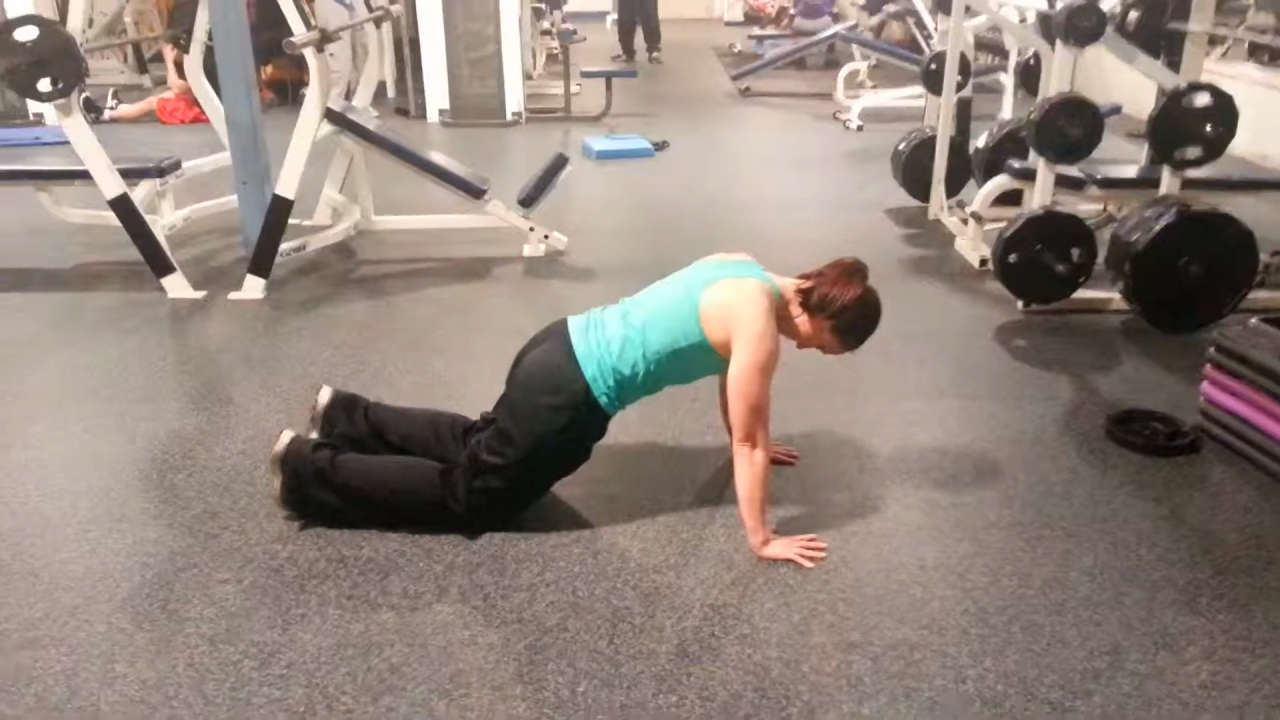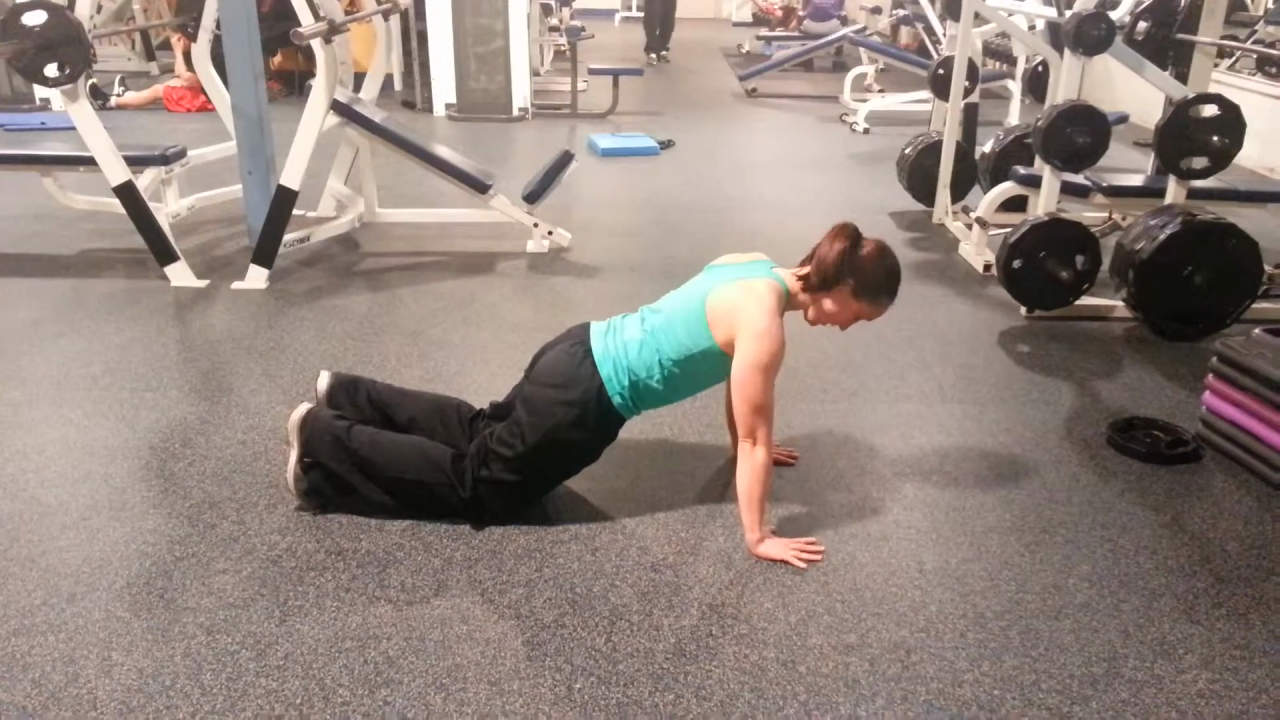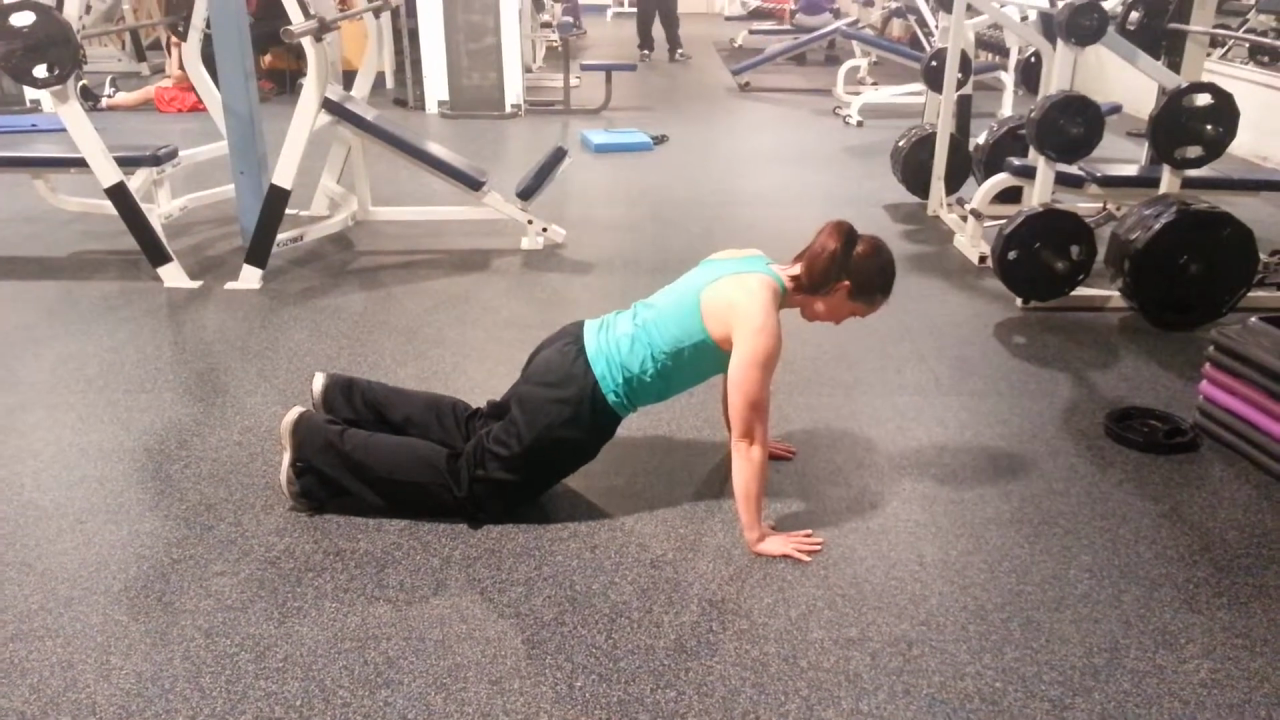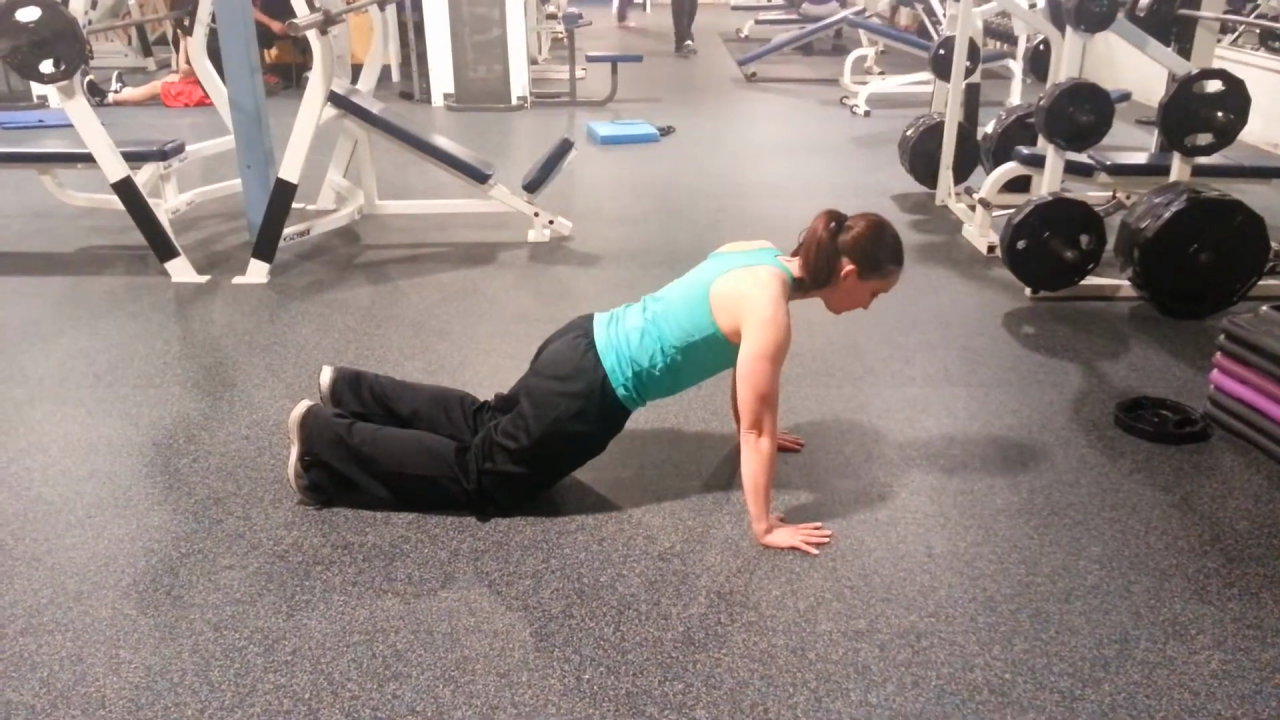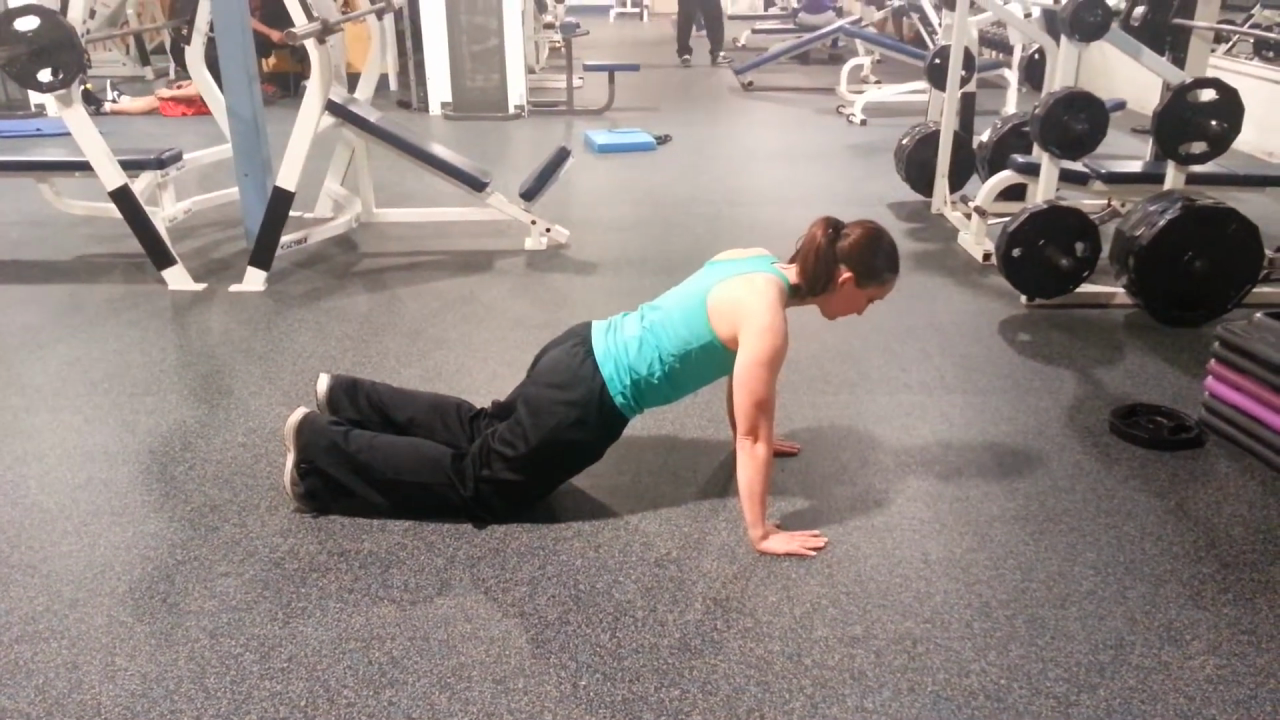
dt=1s
person 1, frame 1
left shoulder: (747, 272)
right shoulder: (758, 325)
right elbow: (749, 443)
left wrist: (751, 446)
right wrist: (761, 538)
left hip: (563, 348)
right hip: (569, 392)
left knee: (481, 444)
right knee: (470, 493)
left ankle: (347, 416)
right ankle: (307, 467)
person 1, frame 2
left shoulder: (756, 266)
right shoulder: (763, 321)
right elbow: (754, 439)
left wrist: (749, 443)
right wrist: (757, 537)
left hip: (584, 354)
right hip: (584, 399)
left knee: (481, 433)
right knee: (475, 484)
left ankle: (345, 398)
right ankle: (323, 440)
person 1, frame 3
left shoulder: (752, 262)
right shoulder: (760, 317)
right elbow: (748, 435)
left wrist: (748, 438)
right wrist: (756, 534)
left hip: (580, 352)
right hip: (581, 396)
left knee: (477, 433)
right knee: (472, 482)
left ankle: (340, 398)
right ankle: (315, 442)
person 1, frame 4
left shoulder: (762, 254)
right shoulder: (769, 310)
right elbow: (757, 428)
left wrist: (755, 430)
right wrist: (765, 526)
left hip: (589, 345)
right hip: (590, 388)
left knee: (486, 426)
right knee: (479, 474)
left ankle: (349, 392)
right ankle: (323, 437)
person 1, frame 5
left shoulder: (759, 261)
right shoulder: (767, 317)
right elbow: (754, 436)
left wrist: (750, 437)
right wrist: (761, 534)
left hip: (587, 353)
right hip: (588, 398)
left knee: (481, 433)
right knee: (477, 483)
left ankle: (345, 400)
right ankle: (318, 447)
